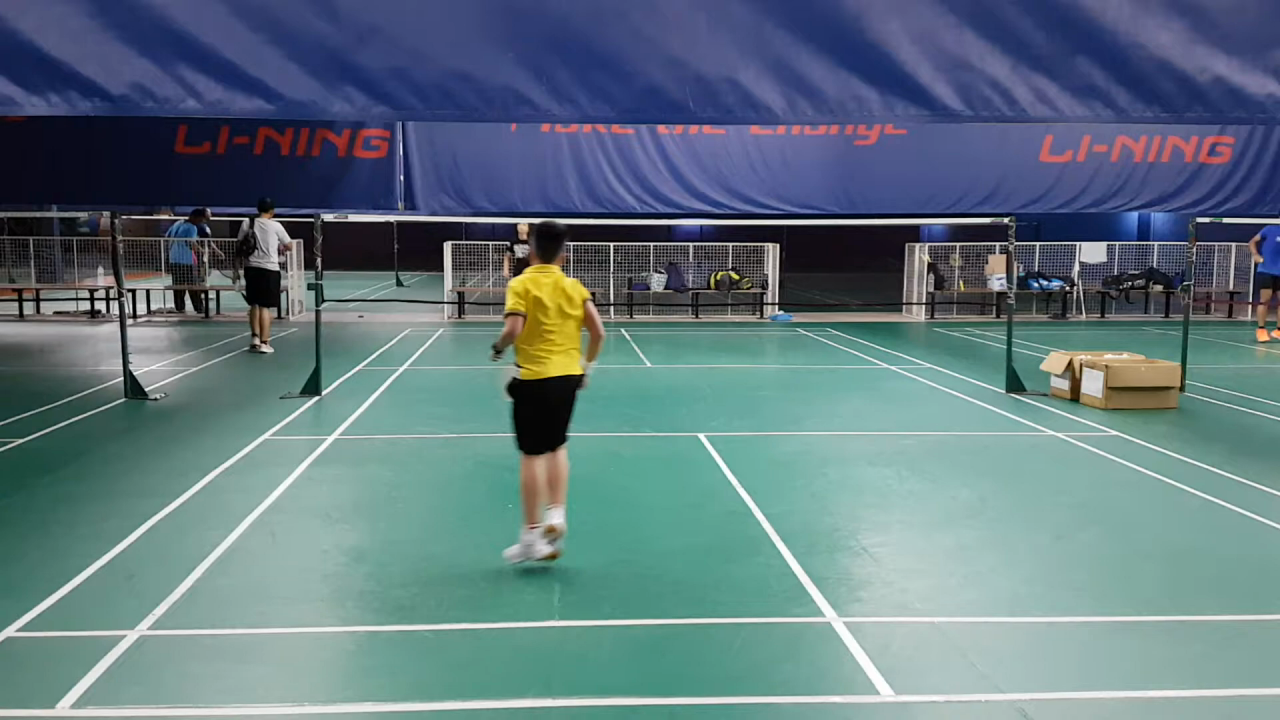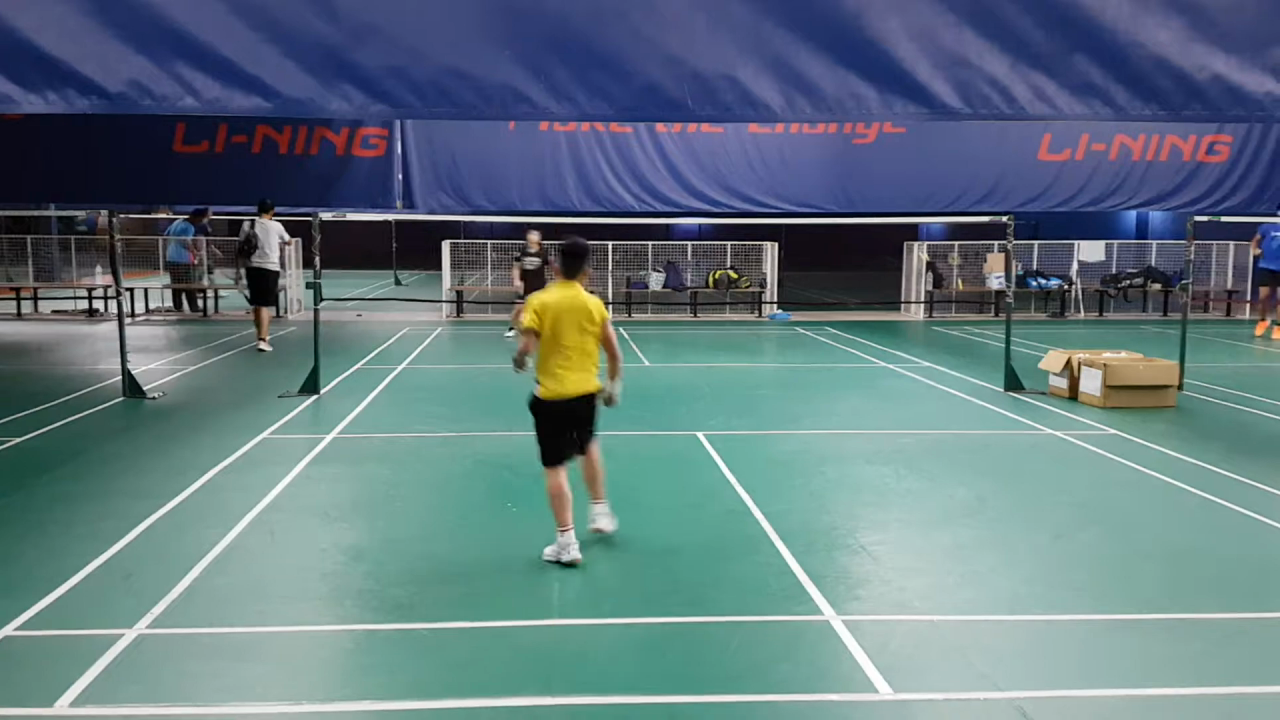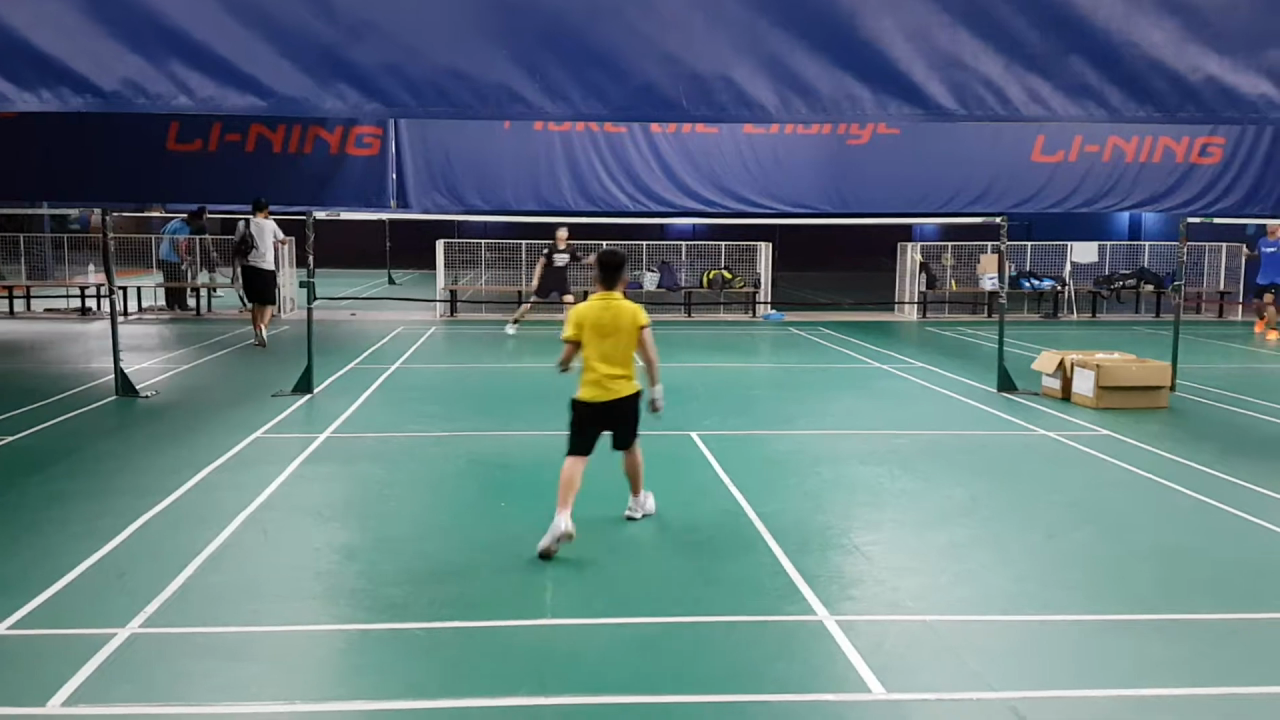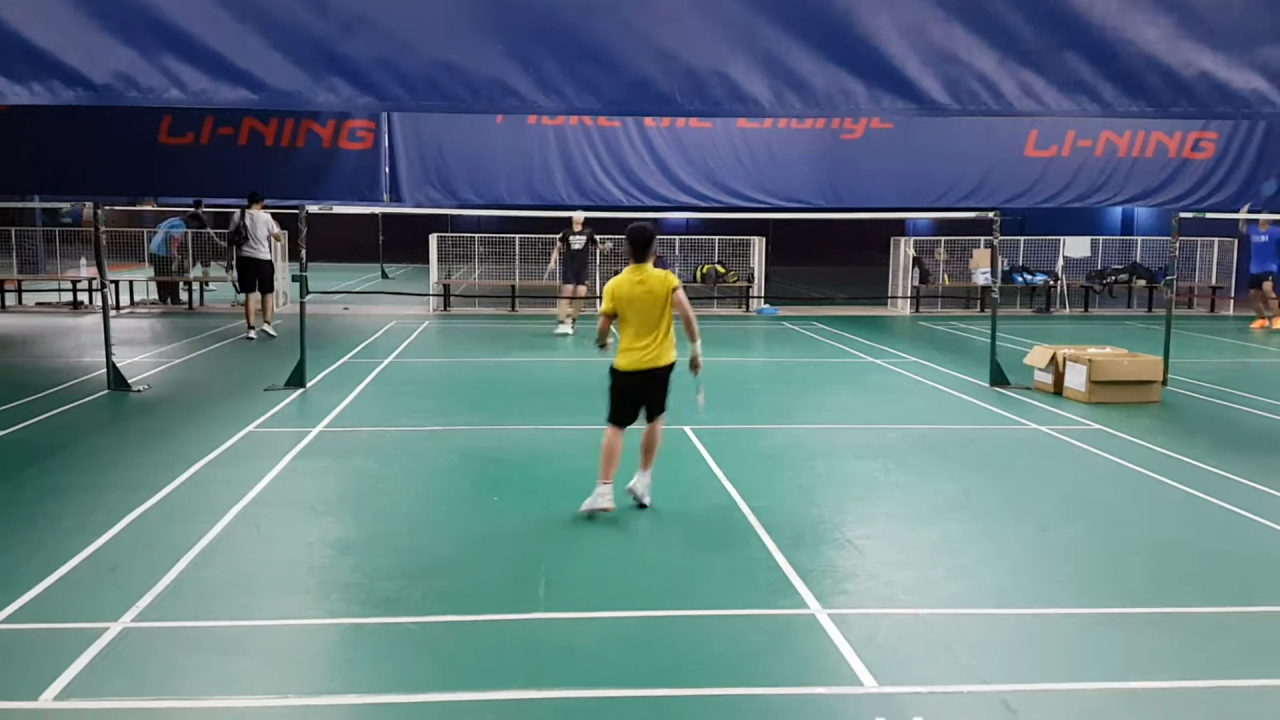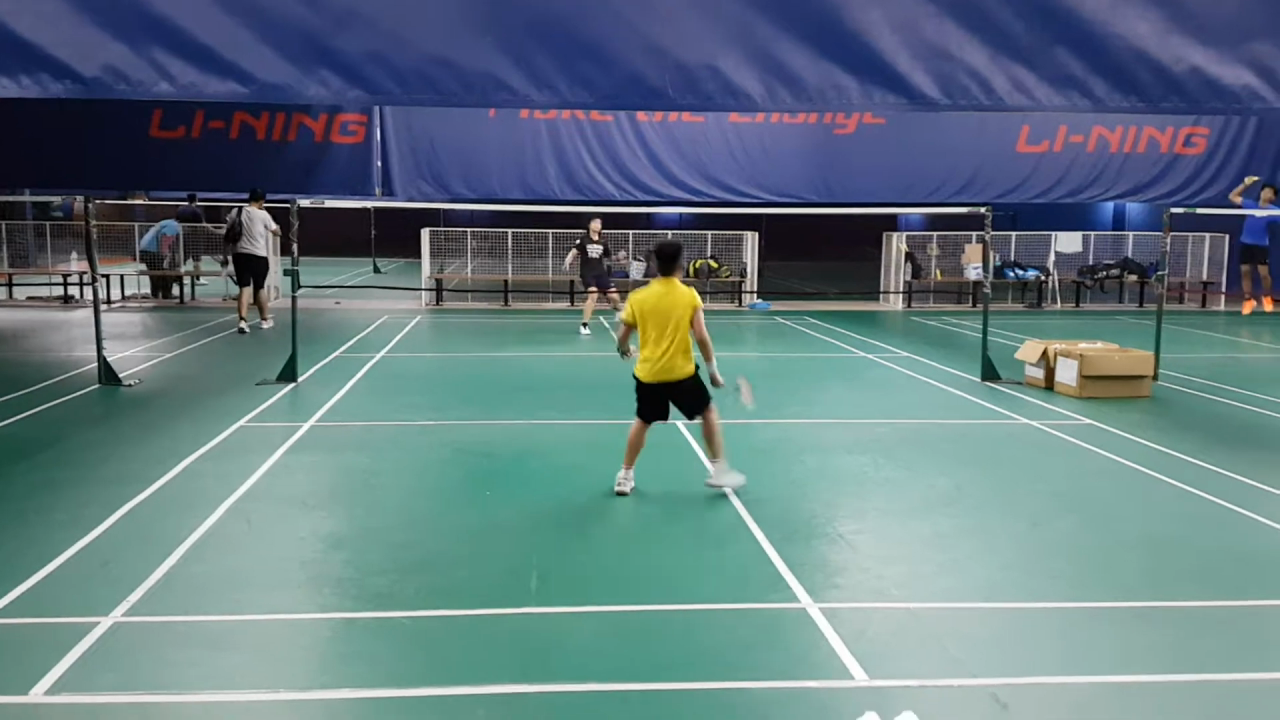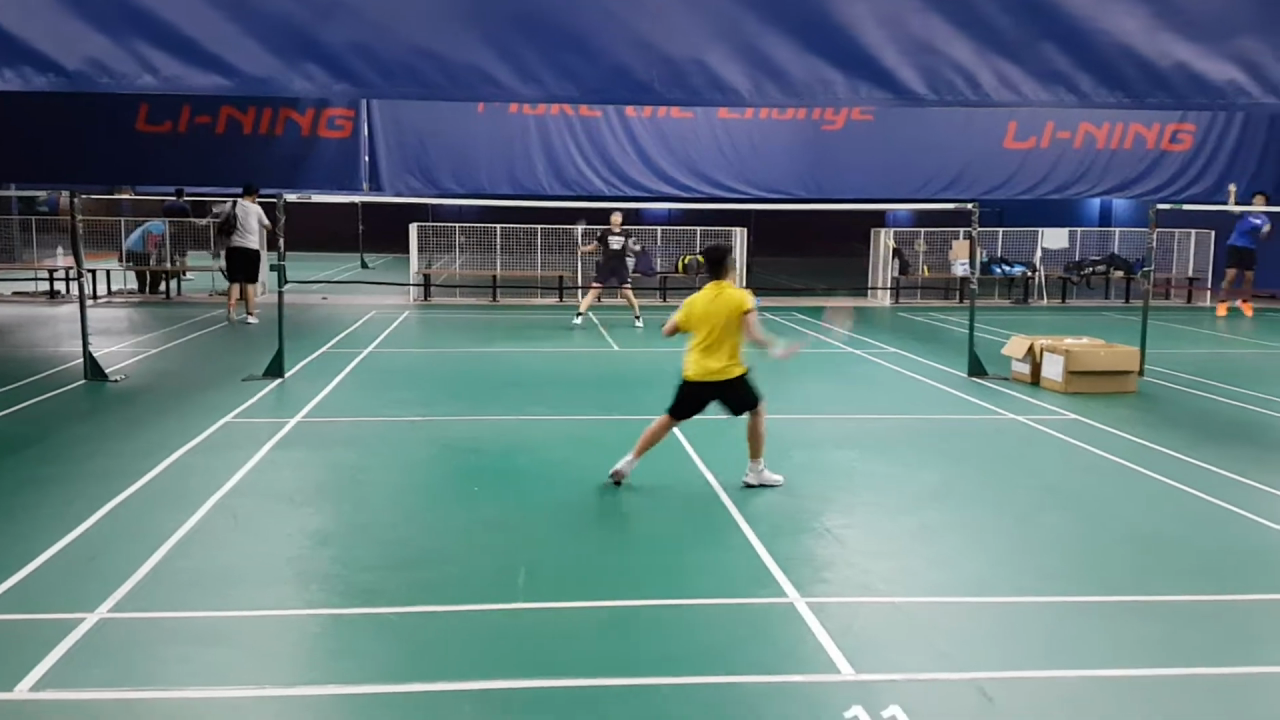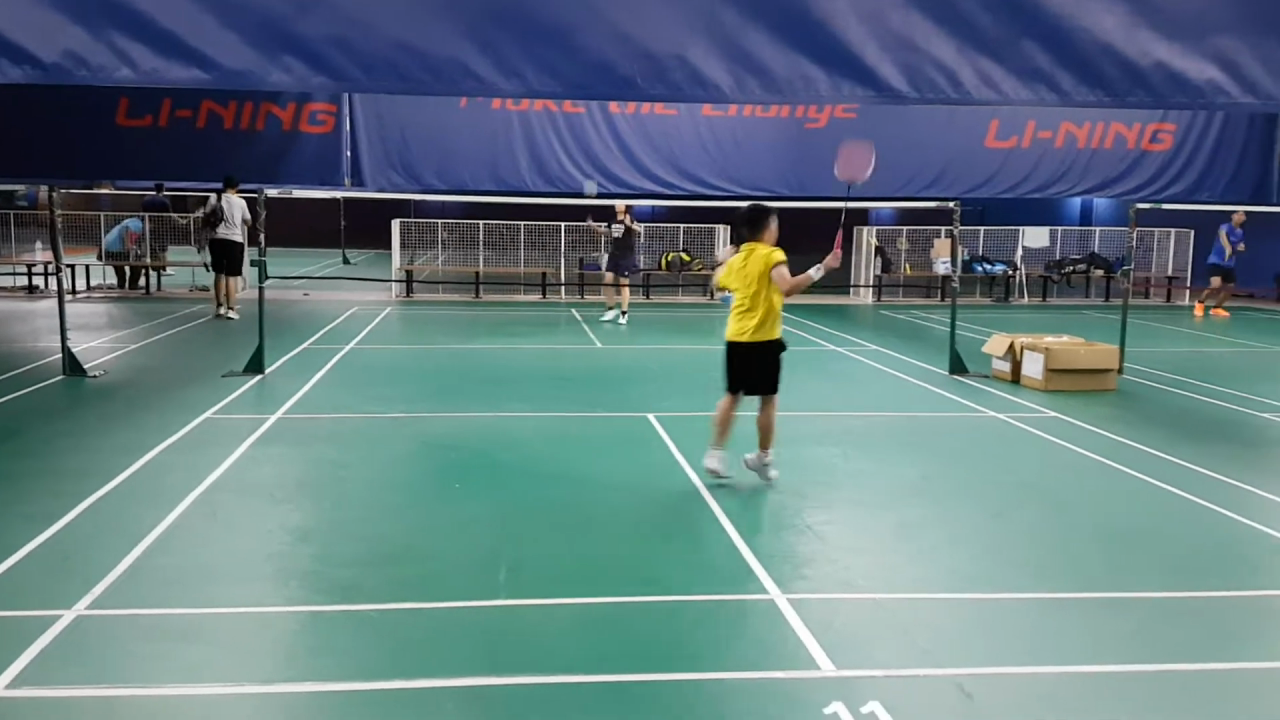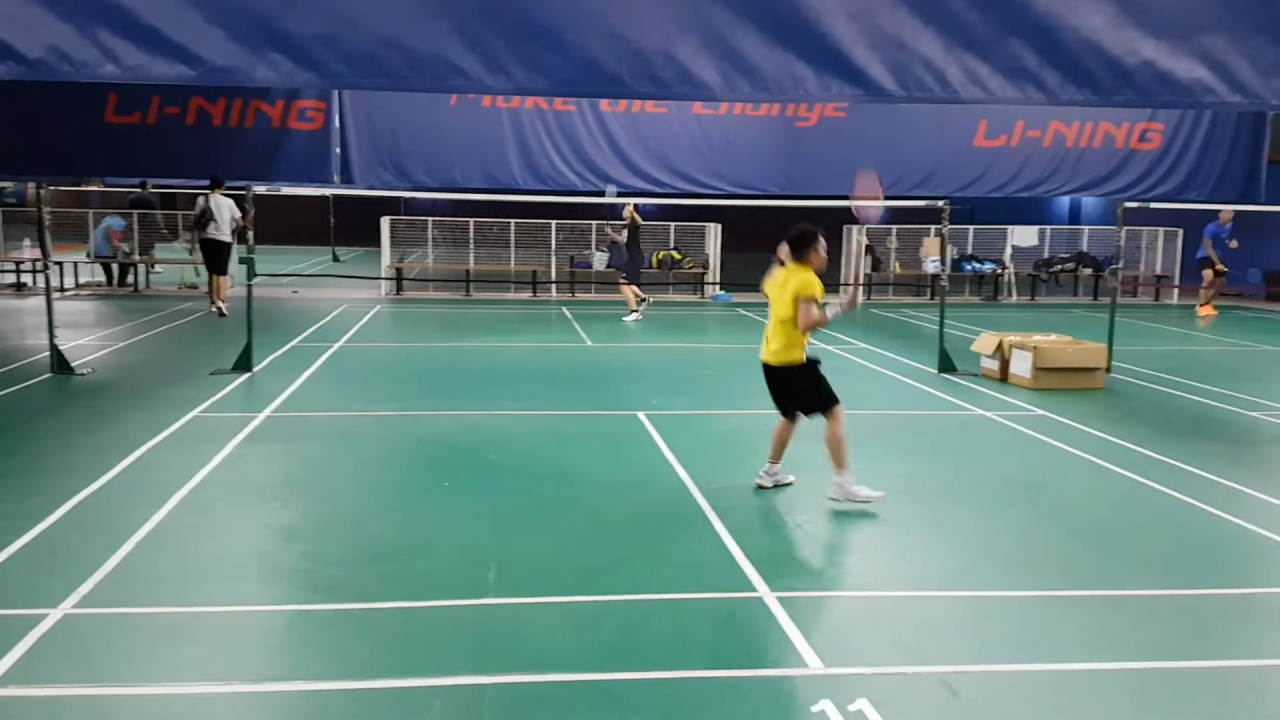
dt=0.2s
person 1, frame 1
left shoulder: (521, 285)
right shoulder: (574, 287)
left elbow: (513, 330)
right elbow: (598, 333)
left wrist: (498, 348)
right wrist: (586, 367)
left hip: (534, 380)
right hip: (567, 377)
left knee: (532, 455)
right knee: (556, 448)
left ankle: (531, 537)
right ankle: (556, 516)
person 1, frame 2
left shoulder: (539, 301)
right shoulder: (595, 305)
left elbow: (526, 346)
right elbow: (614, 352)
left wrist: (519, 362)
right wrist: (613, 388)
left hip: (551, 396)
right hip: (586, 391)
left knee: (555, 466)
right knee: (586, 447)
left ankle: (566, 542)
right ankle: (600, 513)
person 1, frame 3
left shoulder: (581, 311)
right shoulder: (635, 312)
left elbow: (567, 356)
right elbow: (649, 356)
left wrist: (562, 365)
right wrist: (656, 392)
left hip: (589, 397)
right hip: (625, 394)
left knee: (575, 459)
right knee: (630, 445)
left ankle: (562, 521)
right ankle: (638, 502)
person 1, frame 4
left shoulder: (614, 286)
right shoulder: (667, 280)
left elbow: (602, 328)
right elbow: (688, 315)
left wrist: (601, 342)
right wrist: (696, 351)
left hip: (626, 367)
right hip: (659, 364)
left knee: (616, 428)
right knee: (654, 421)
left ankle: (604, 492)
right ankle: (642, 479)
person 1, frame 5
left shoulder: (639, 298)
right shoulder: (690, 296)
left elbow: (622, 337)
right elbow: (702, 337)
left wrist: (624, 350)
right wrist: (712, 370)
left hip: (648, 375)
right hip: (681, 373)
left knee: (643, 422)
right knee: (708, 413)
left ankle: (624, 477)
right ankle: (719, 470)
person 1, frame 6
left shoulder: (694, 301)
right shoulder: (741, 297)
left elbow: (668, 331)
right elbow: (753, 335)
left wrist: (676, 318)
right wrist: (777, 348)
left hip: (694, 375)
right hip: (728, 375)
left knee: (670, 420)
right knee: (756, 411)
left ankle: (628, 463)
right ankle: (756, 470)
person 1, frame 7
left shoulder: (733, 261)
right shoulder: (771, 255)
left elbow: (718, 281)
right elbow: (786, 288)
right wrist: (819, 270)
left hip: (735, 339)
right hip: (763, 339)
left knee: (732, 397)
right knee: (767, 400)
left ankle: (715, 454)
right ankle: (762, 458)
person 1, frame 8
left shoulder: (780, 275)
right shoulder: (808, 281)
left elbow: (766, 288)
right elbow: (807, 323)
left wrist: (780, 261)
right wrist: (837, 310)
left hip: (772, 359)
right hip: (791, 361)
left knee: (792, 416)
right knee: (835, 414)
left ankle: (770, 472)
right ankle: (842, 483)
